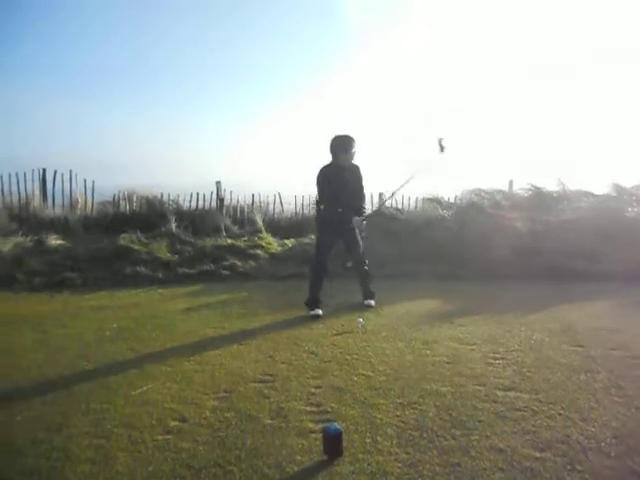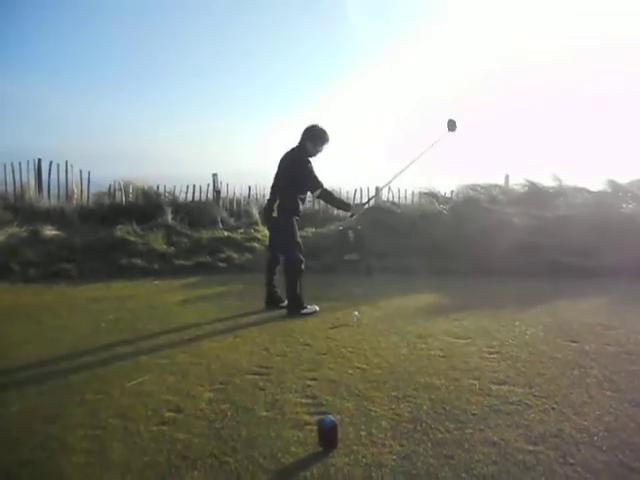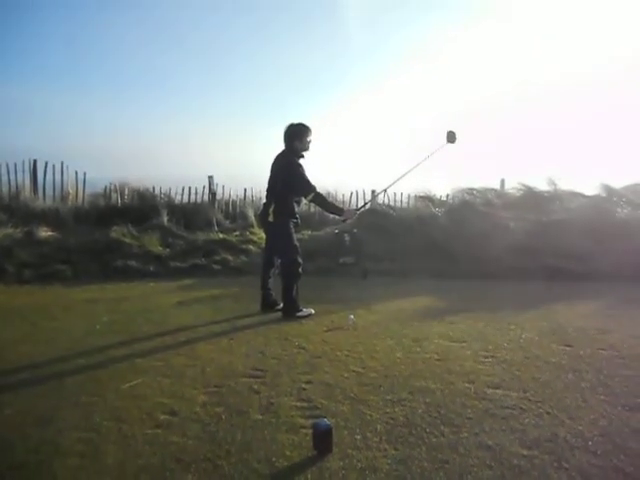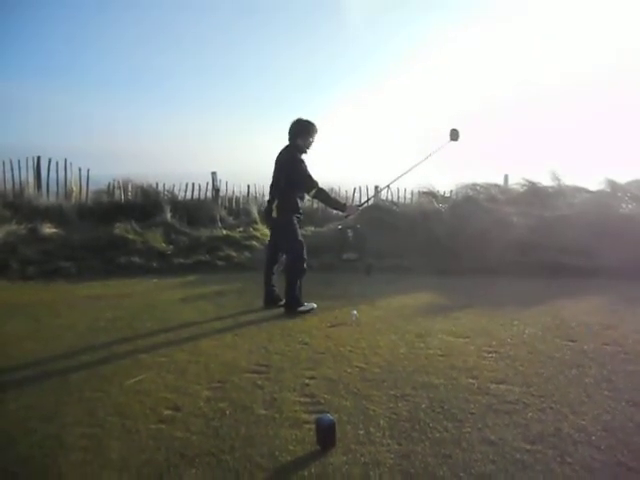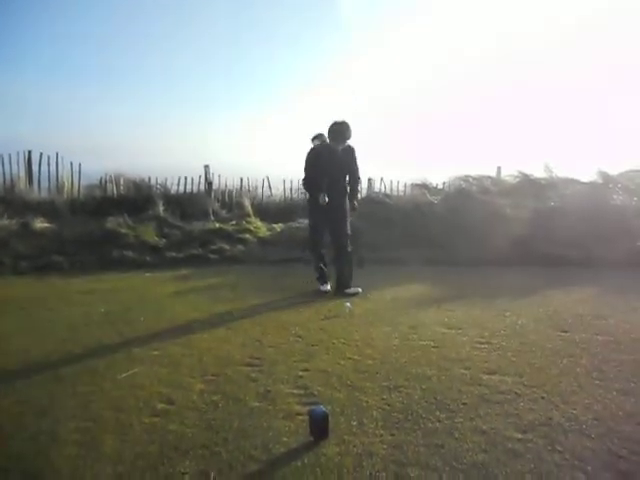
dt=1s
person 1, frame 1
left shoulder: (354, 170)
right shoulder: (326, 174)
left elbow: (359, 196)
right elbow: (326, 205)
left wrist: (359, 215)
right wrist: (350, 218)
left hip: (348, 221)
right hip: (328, 222)
left knee: (359, 259)
right knee: (320, 261)
left ankle: (368, 295)
right ankle: (313, 303)
person 1, frame 2
left shoulder: (292, 156)
right shoulder: (301, 161)
right elbow: (320, 192)
right wrist: (348, 207)
left hip: (276, 212)
right hip: (283, 215)
left knee: (276, 256)
right knee: (294, 258)
left ankle: (273, 298)
right ankle: (296, 304)
person 1, frame 3
left shoulder: (284, 159)
right shoulder: (291, 164)
right elbow: (312, 195)
right wrist: (341, 212)
left hip: (273, 216)
right hip: (280, 218)
left knee: (271, 259)
right knee: (292, 262)
left ankle: (268, 301)
right ankle: (291, 307)
person 1, frame 4
left shoulder: (288, 154)
right shoulder: (294, 160)
right elbow: (314, 190)
right wrist: (343, 207)
left hip: (278, 211)
right hip: (283, 214)
left knee: (274, 256)
right knee: (297, 256)
left ankle: (271, 297)
right ankle: (293, 302)
person 1, frame 5
left shoulder: (349, 152)
right shoulder: (316, 153)
left elbow: (354, 177)
right elbow: (307, 180)
left wrist: (353, 197)
right wrist: (317, 194)
left hip: (340, 202)
right hip: (318, 203)
left knee: (343, 243)
right knee: (316, 242)
left ankle: (344, 283)
right ankle: (323, 279)
